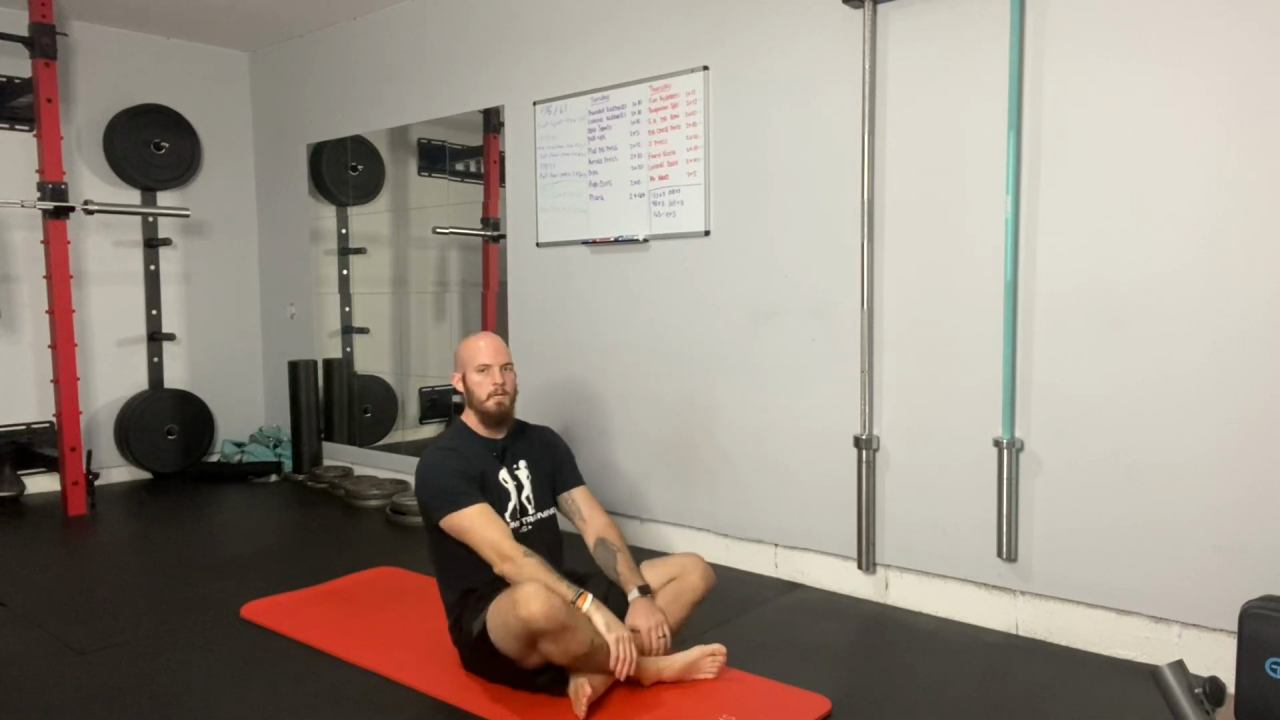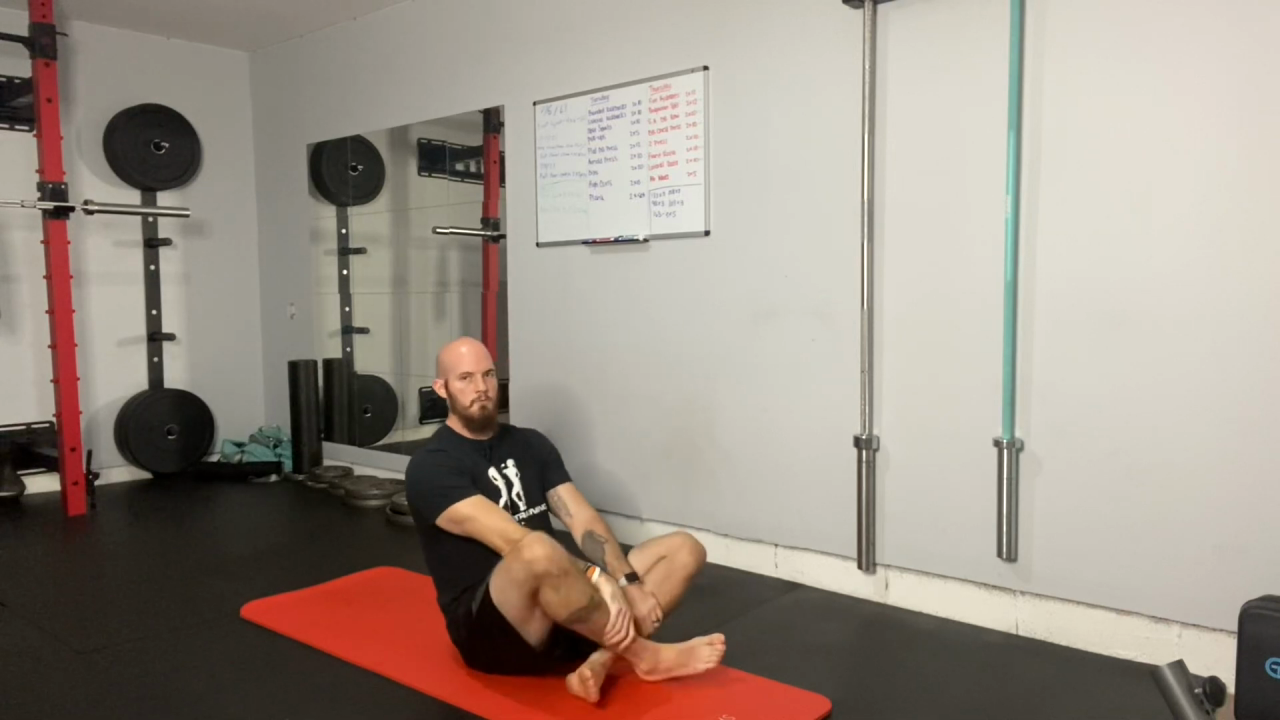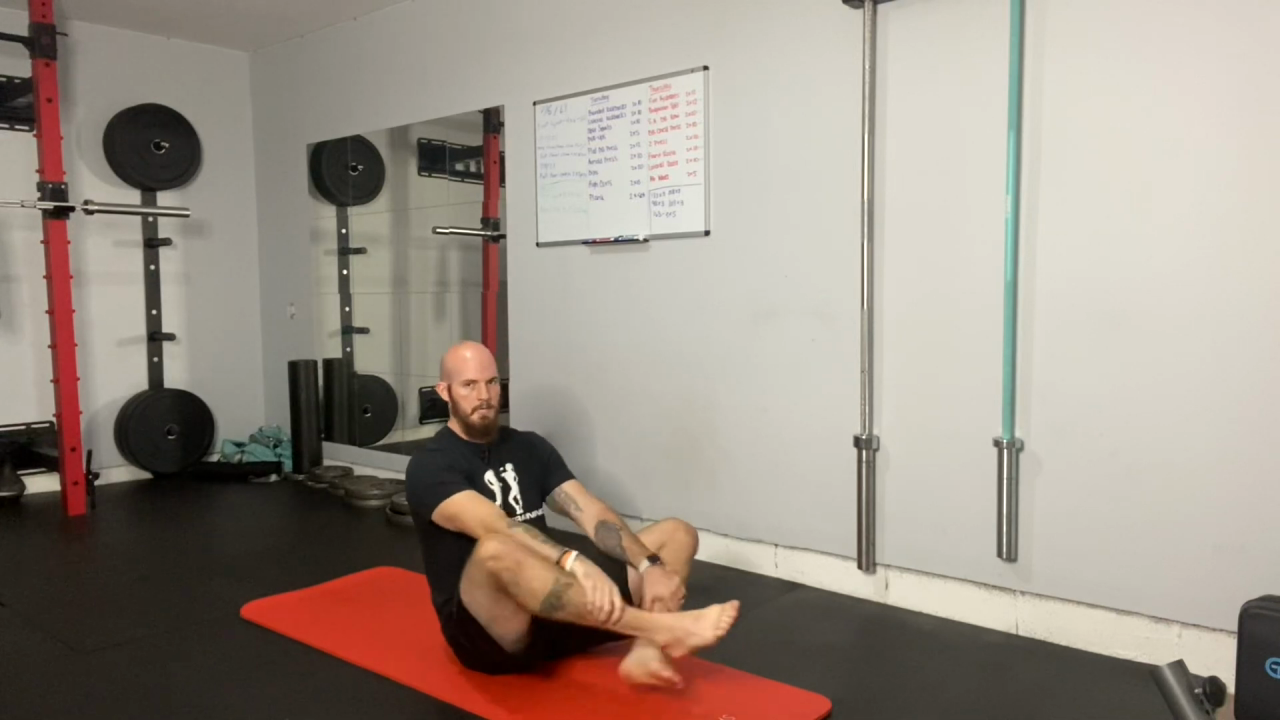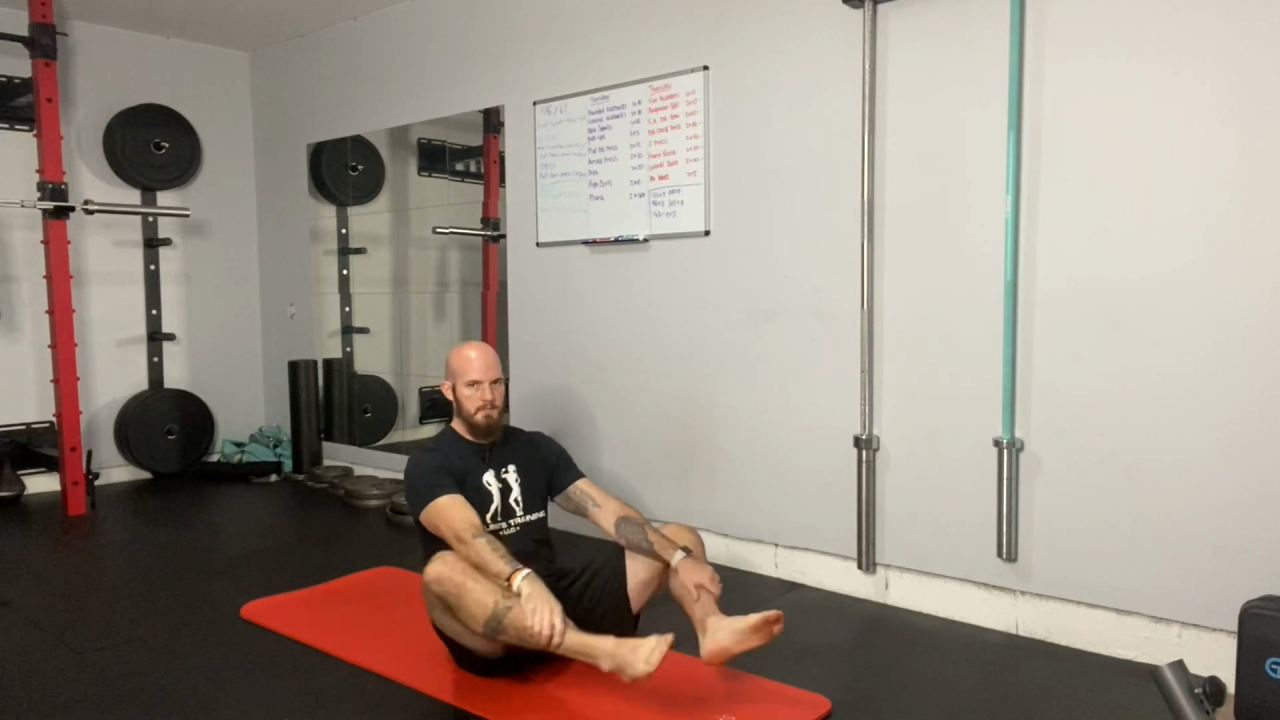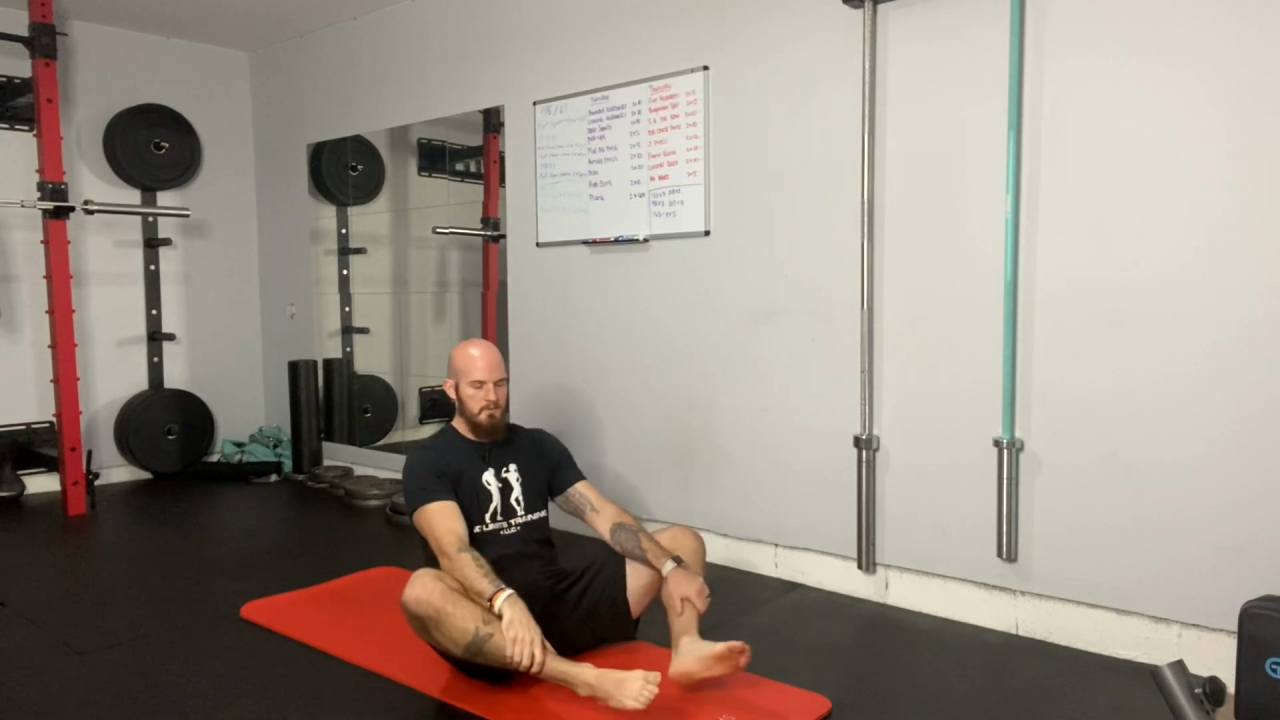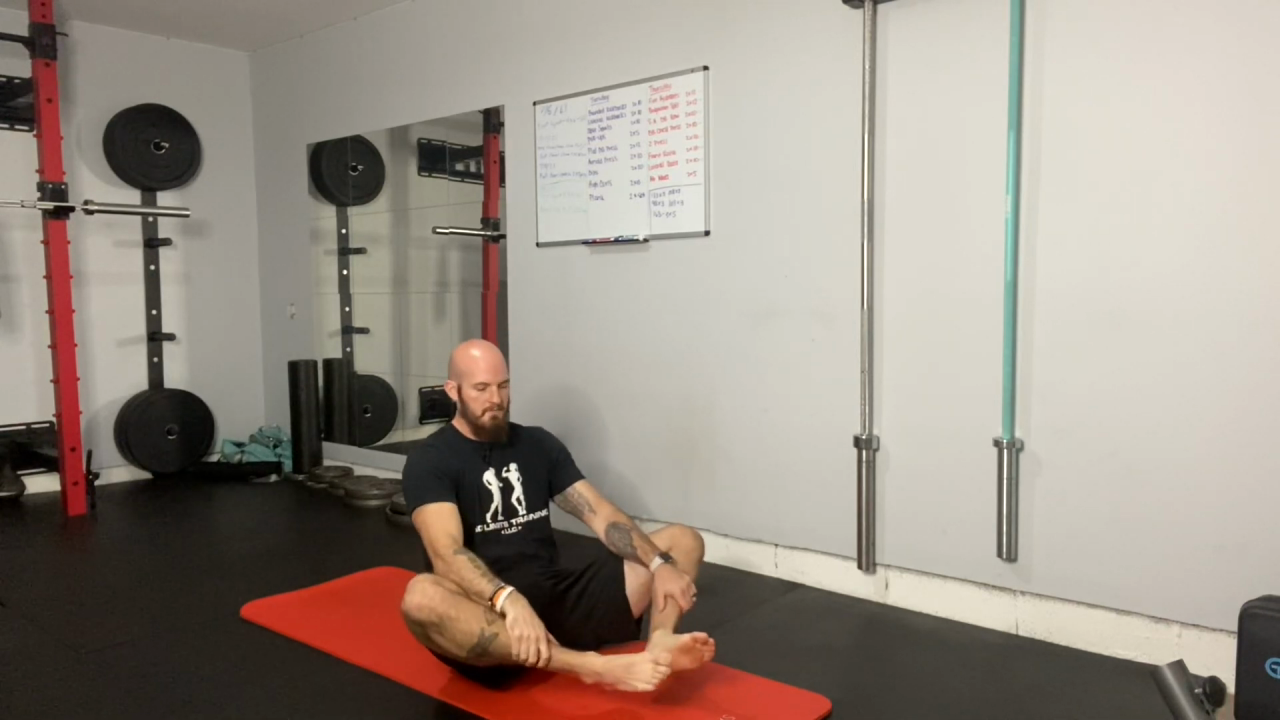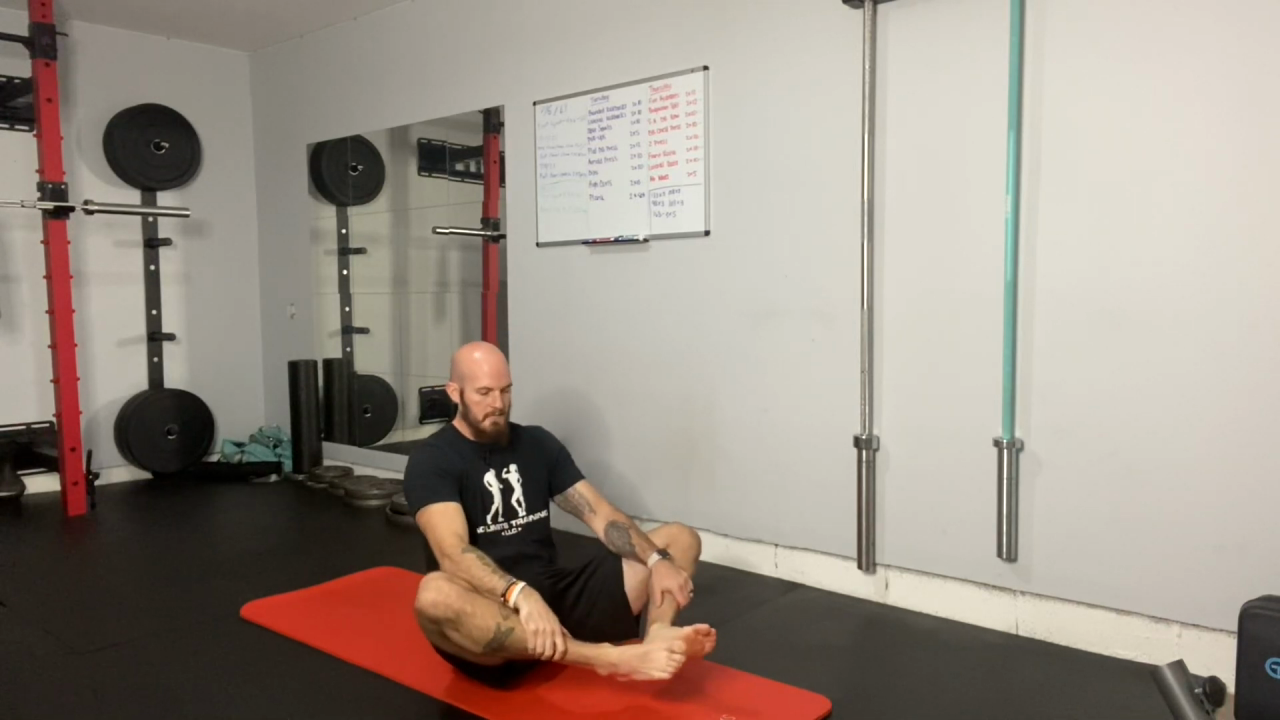
dt=0.3s
person 1, frame 1
left shoulder: (543, 442)
right shoulder: (443, 462)
left elbow: (595, 524)
right elbow: (505, 558)
left wrist: (639, 595)
right wrist: (591, 608)
left hip: (557, 594)
right hip: (488, 619)
left knee: (694, 571)
right knee: (536, 603)
left ankle: (597, 673)
right ankle: (646, 667)
person 1, frame 2
left shoulder: (530, 443)
right shoulder: (431, 466)
left elbow: (582, 520)
right elbow: (510, 538)
left wrist: (629, 584)
right wrist: (597, 581)
left hip: (555, 607)
right hip: (489, 625)
left knee: (684, 549)
right knee: (538, 551)
left ankle: (598, 662)
right ankle: (646, 655)
person 1, frame 3
left shoulder: (530, 447)
right shoulder: (431, 466)
left elbow: (591, 515)
right elbow: (495, 530)
left wrist: (650, 566)
right wrist: (574, 562)
left hip: (549, 606)
right hip: (489, 625)
left knee: (677, 534)
right knee: (497, 551)
left ankle: (643, 654)
right ankle: (660, 630)
person 1, frame 4
left shoulder: (535, 447)
right shoulder: (431, 464)
left elbow: (607, 512)
right elbow: (469, 538)
left wrist: (680, 557)
right wrist: (524, 581)
left hip: (556, 594)
right hip: (489, 619)
left knee: (680, 537)
right knee: (443, 570)
left ankle: (712, 631)
right ankle: (605, 650)
person 1, frame 5
left shoulder: (537, 445)
right shoulder: (429, 462)
left elbow: (604, 516)
right elbow: (453, 550)
left wrist: (671, 567)
right wrist: (507, 603)
left hip: (558, 597)
right hip: (487, 617)
left knee: (682, 541)
right knee: (421, 591)
left ankle: (686, 650)
right ankle: (584, 677)
person 1, frame 6
left shoulder: (538, 443)
right shoulder: (430, 461)
left elbow: (602, 516)
right elbow: (448, 554)
left wrist: (661, 564)
right wrist: (509, 599)
left hip: (558, 596)
right hip: (489, 614)
left knee: (682, 540)
right knee: (421, 599)
left ankle: (659, 645)
right ankle: (588, 666)
person 1, frame 7
left shoulder: (537, 443)
right shoulder: (432, 461)
left elbow: (601, 515)
right elbow: (454, 554)
left wrist: (658, 560)
right wrist: (520, 595)
left hip: (557, 593)
right hip: (490, 615)
left knee: (680, 538)
right knee: (434, 595)
left ankle: (658, 637)
right ankle: (604, 657)
